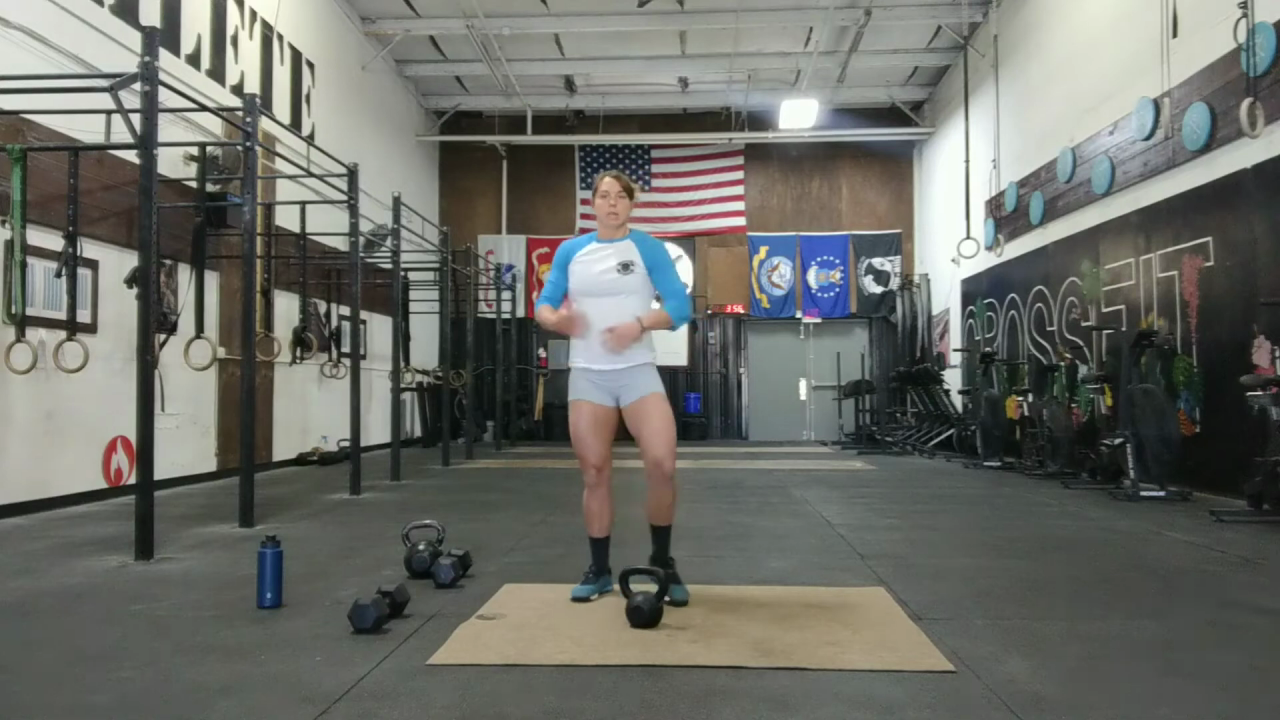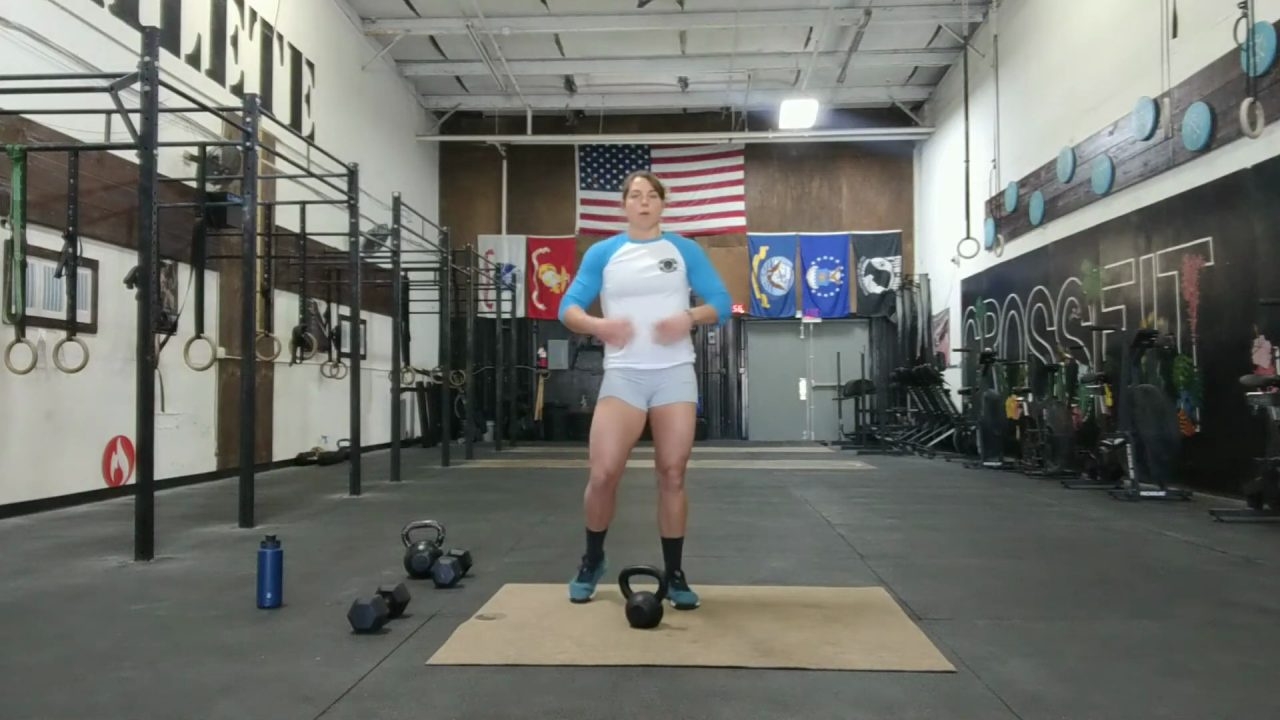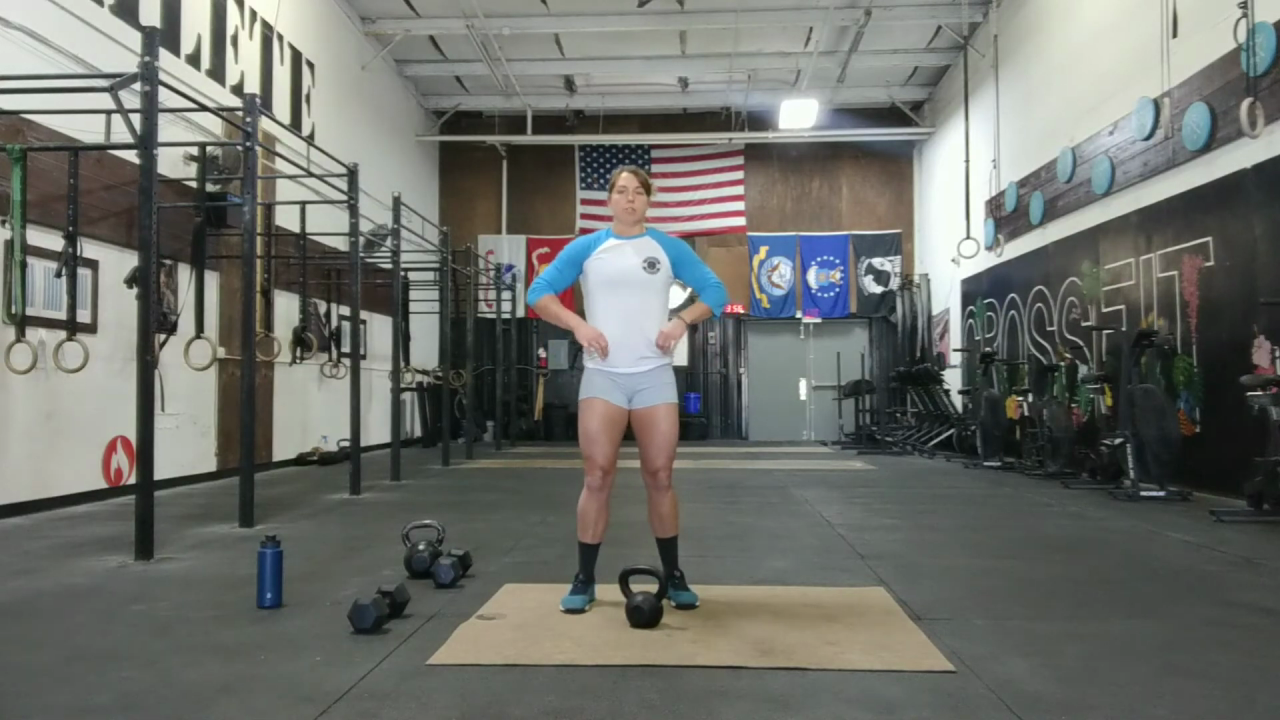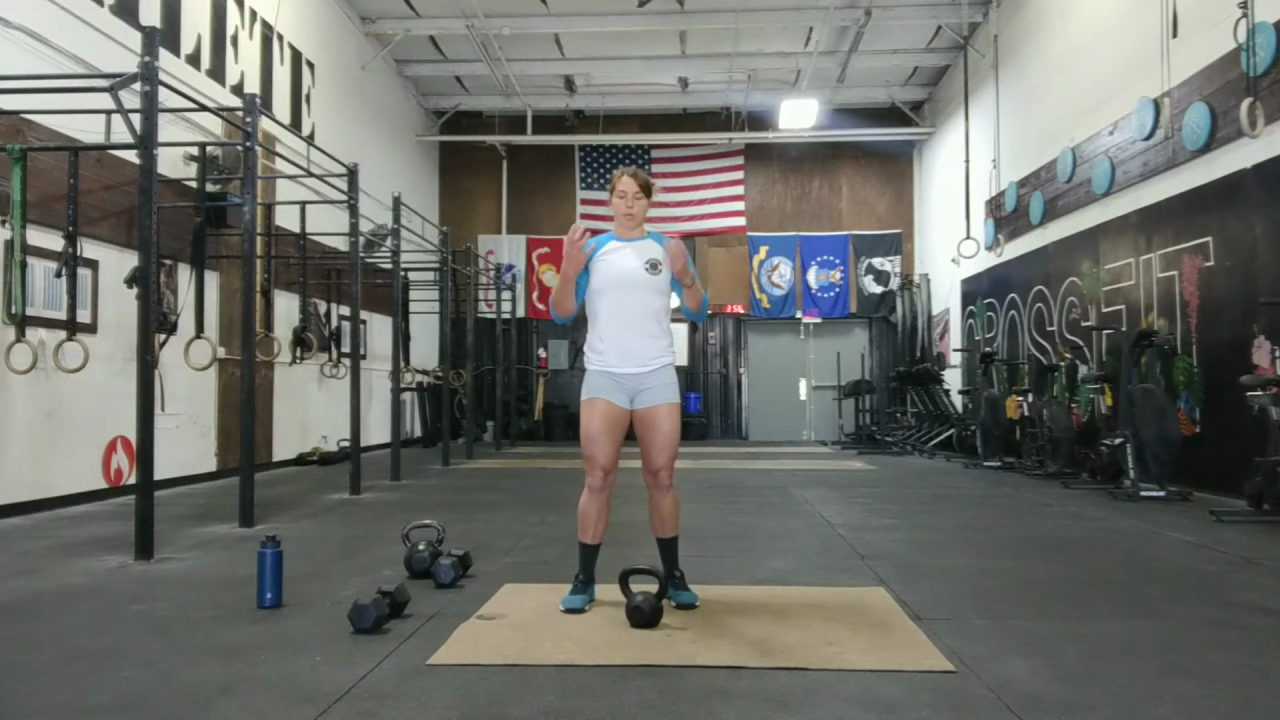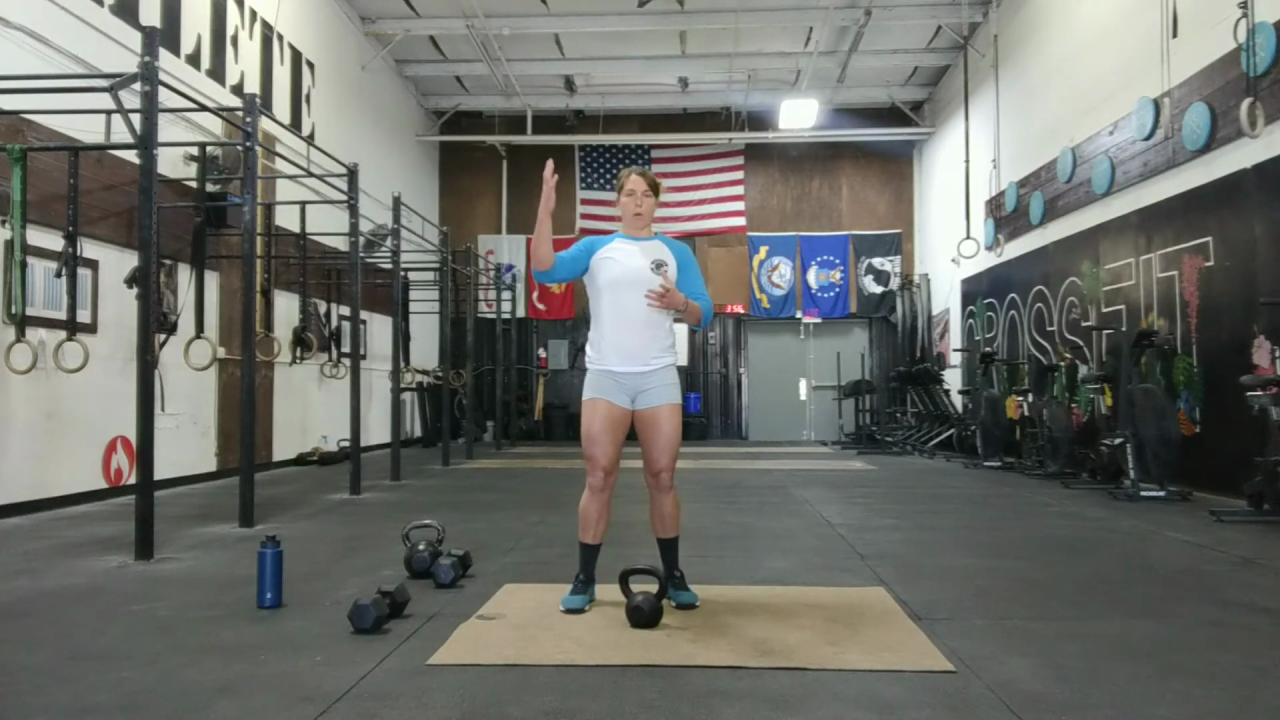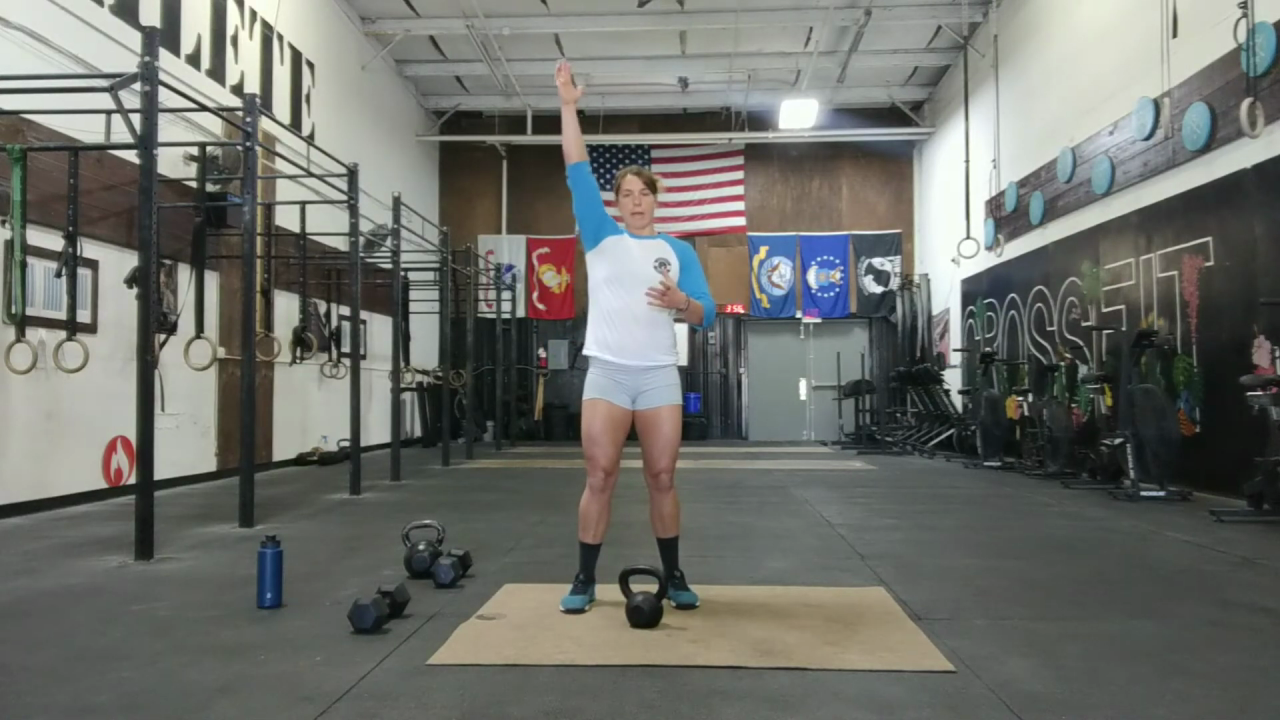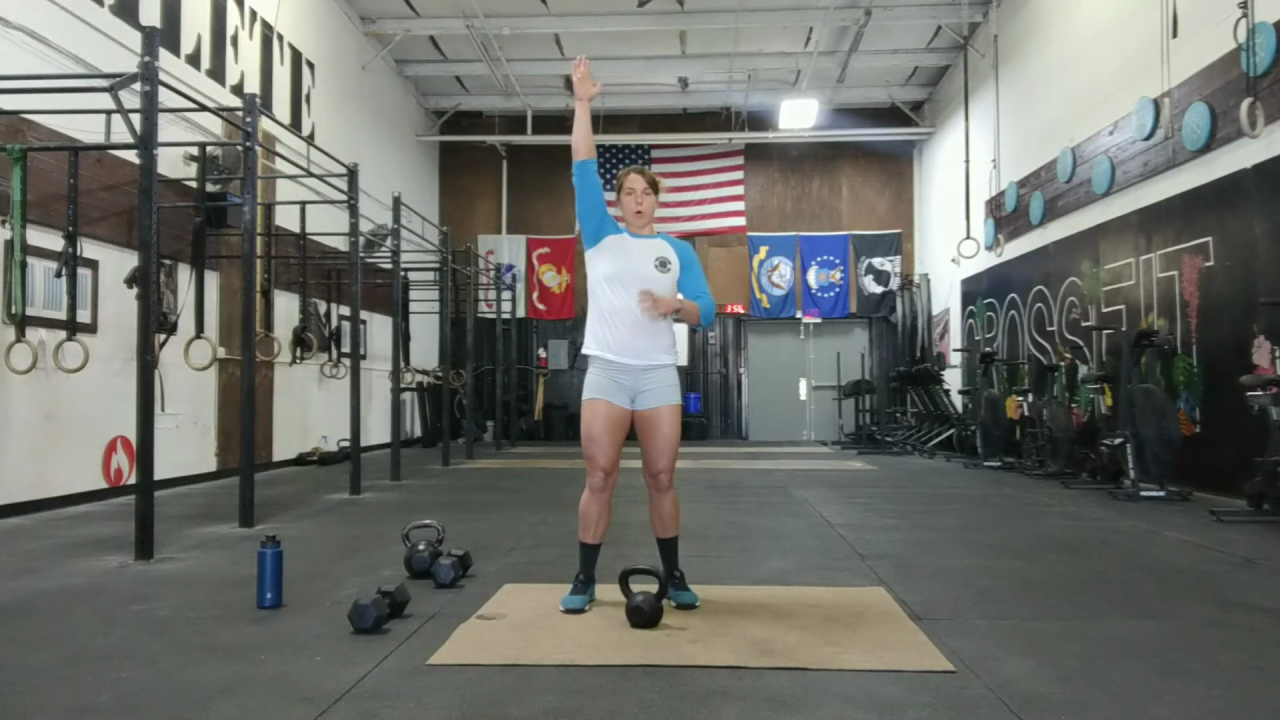
dt=0.7s
person 1, frame 1
left shoulder: (650, 249)
right shoulder: (570, 251)
left elbow: (680, 307)
right elbow: (545, 301)
left wrist: (638, 326)
right wrist: (553, 319)
left hip: (638, 372)
right hip: (587, 376)
left knee: (662, 465)
right knee: (594, 475)
left ankle: (662, 560)
right ankle: (599, 570)
person 1, frame 2
left shoulder: (686, 251)
right shoulder: (601, 254)
left elbow: (721, 302)
right elbow: (569, 308)
left wrist: (688, 318)
right wrist: (599, 325)
left hip: (675, 375)
right hip: (622, 376)
left knee: (672, 477)
right knee: (603, 474)
left ankle: (674, 575)
right ankle: (592, 559)
person 1, frame 3
left shoulder: (670, 248)
right shoulder: (584, 248)
left elbow: (715, 292)
right elbow: (538, 293)
left wrist: (683, 322)
right wrist: (578, 326)
left hip: (655, 375)
right hip: (603, 376)
left knee: (660, 477)
right knee: (597, 478)
left ankle: (673, 576)
right ankle: (584, 579)
person 1, frame 4
left shoulder: (667, 249)
right shoulder: (590, 249)
left elbow: (698, 311)
right elbow: (561, 314)
left wrist: (686, 274)
right wrist: (569, 270)
left hip: (657, 376)
right hip: (604, 376)
left knee: (661, 477)
right knee: (598, 477)
left ankle: (673, 576)
right ankle: (584, 579)
person 1, frame 5
left shoulder: (676, 251)
right shoulder: (595, 246)
left elbow: (703, 314)
right elbow: (543, 271)
left wrist: (680, 303)
right wrist: (545, 209)
left hip: (659, 376)
right hip: (605, 375)
left knee: (662, 477)
right knee: (598, 477)
left ankle: (673, 576)
right ankle: (584, 580)
person 1, frame 6
left shoulder: (679, 251)
right shoulder: (600, 237)
left elbow: (706, 314)
right elbow: (577, 171)
left wrist: (681, 302)
right wrist: (568, 106)
left hip: (660, 375)
right hip: (606, 373)
left knee: (662, 478)
right knee: (599, 477)
left ankle: (673, 575)
right ankle: (584, 579)
person 1, frame 7
left shoulder: (678, 250)
right shoulder: (600, 235)
left elbow: (705, 311)
right elbow: (584, 169)
left wrist: (676, 304)
right wrist: (582, 104)
left hip: (658, 374)
right hip: (606, 371)
left knee: (662, 478)
right knee: (598, 477)
left ankle: (673, 575)
right ankle: (584, 579)
